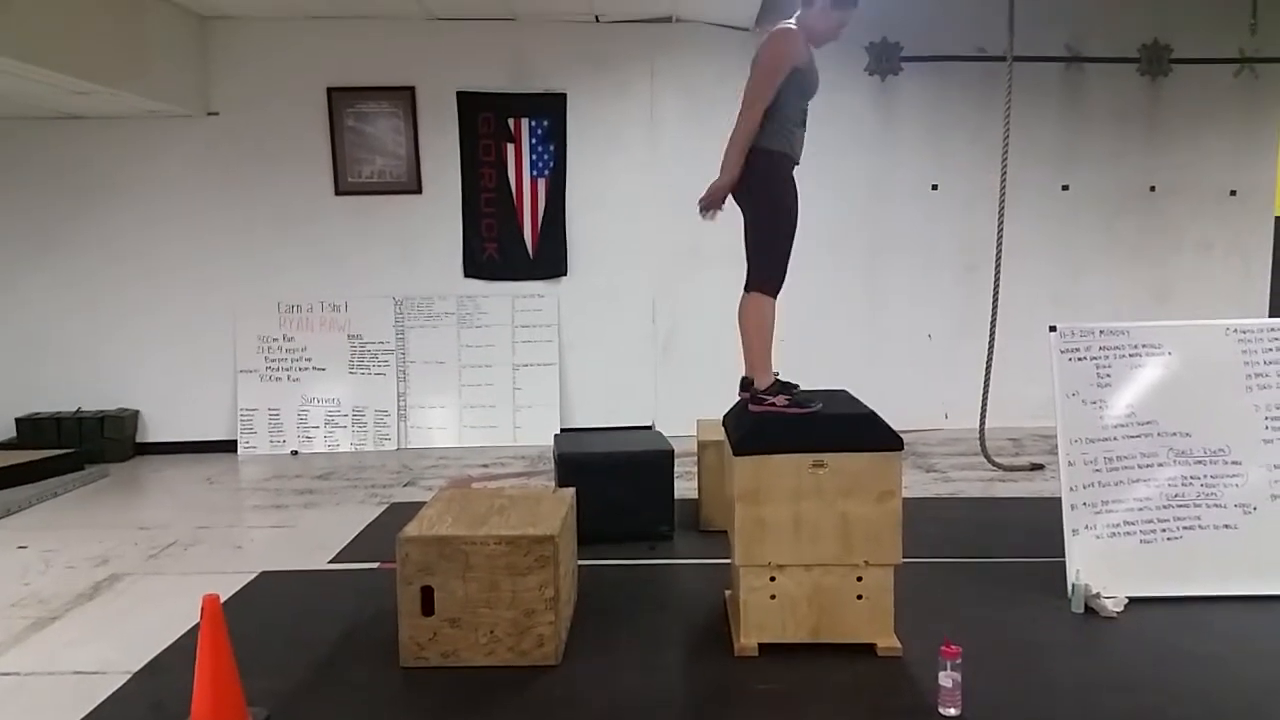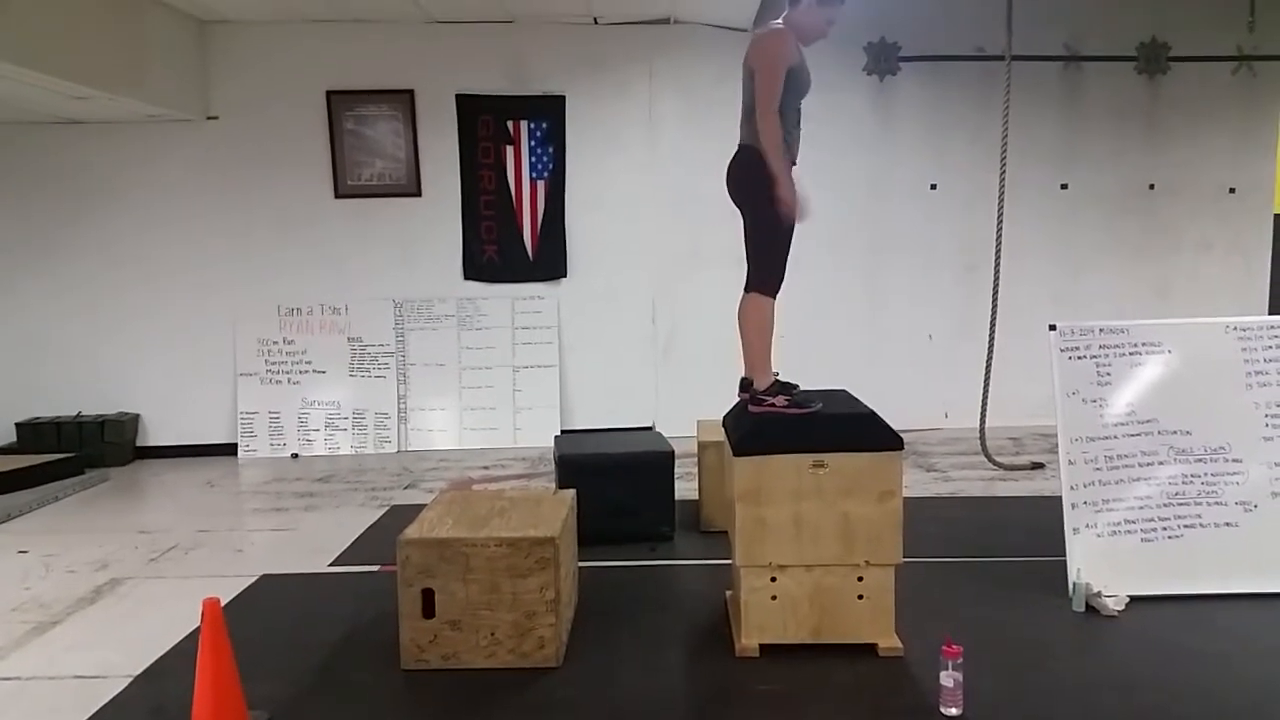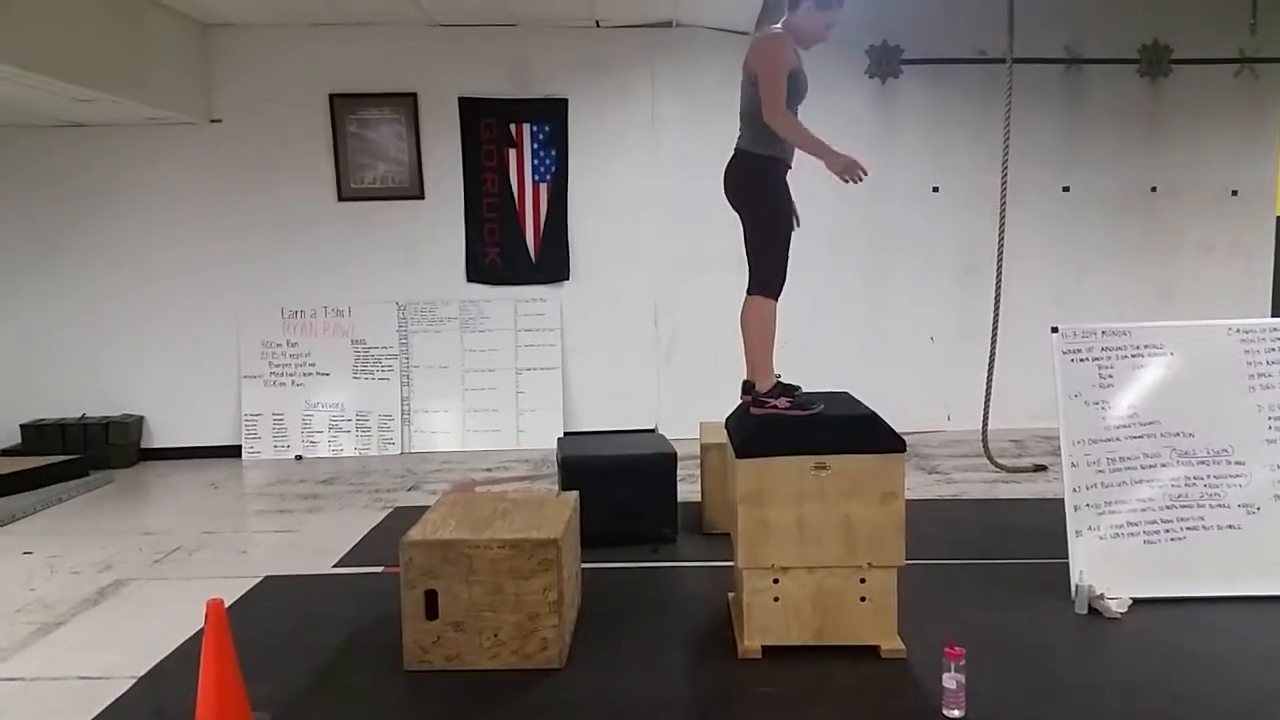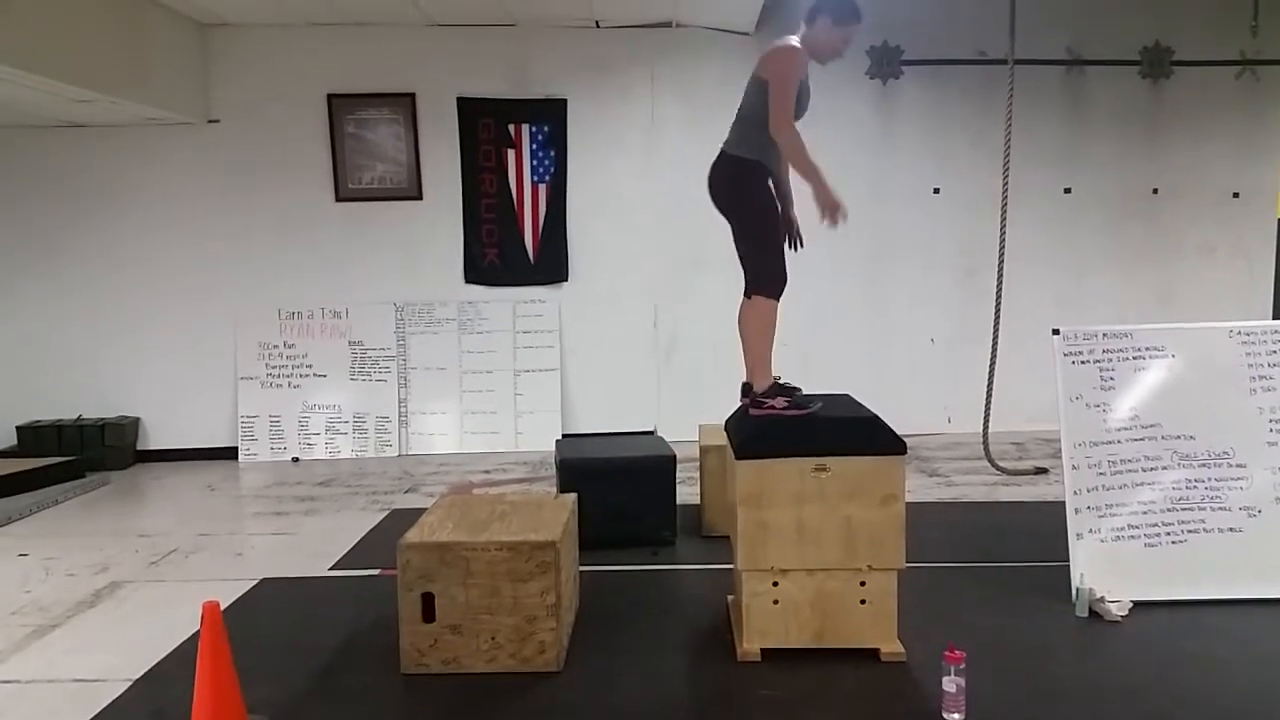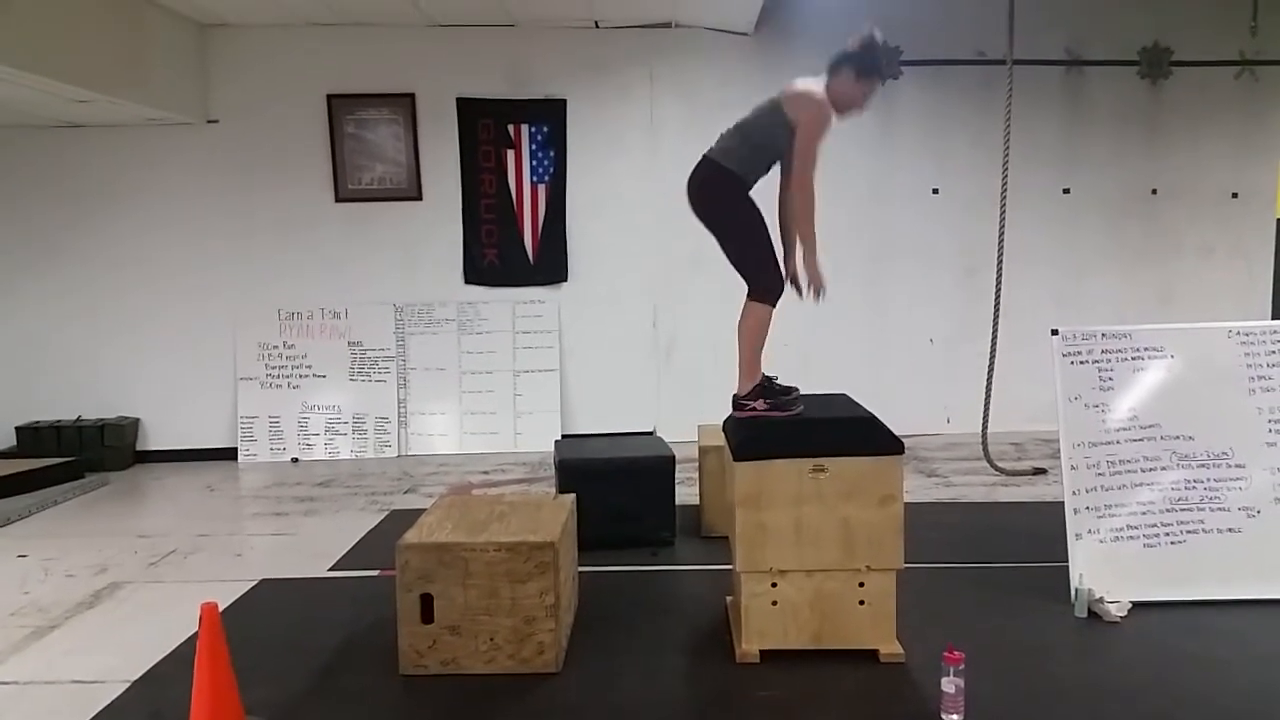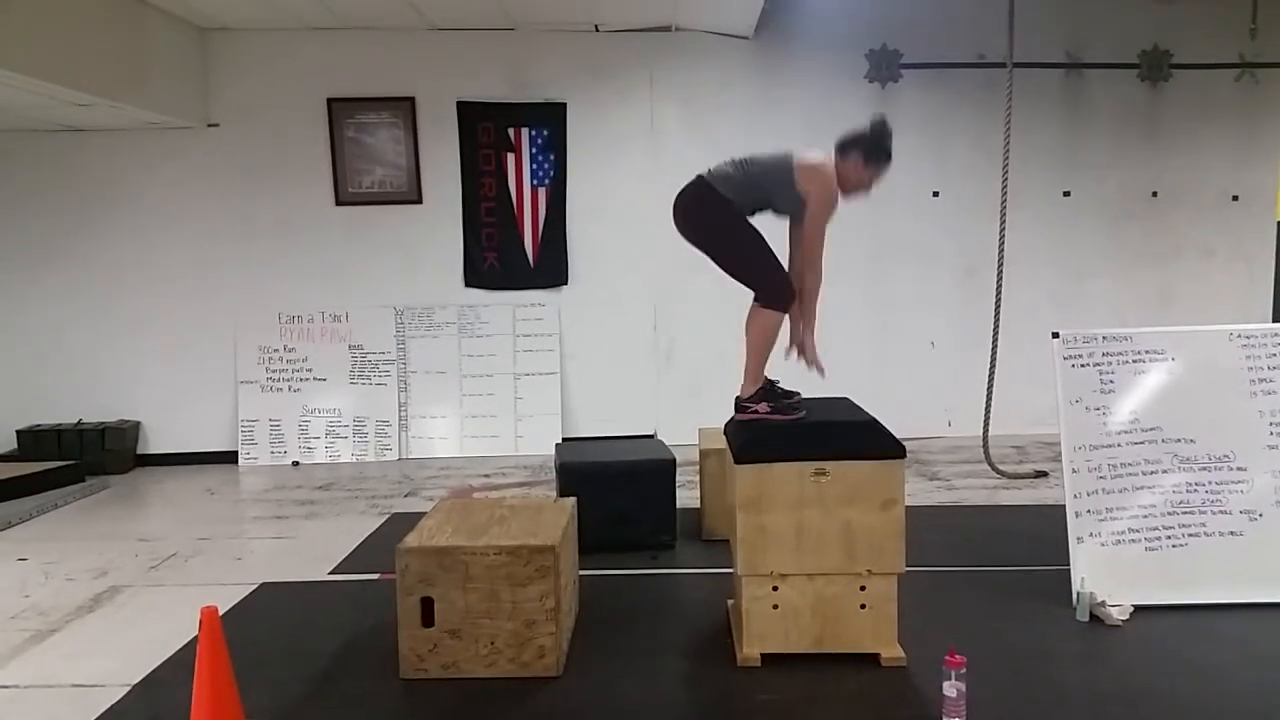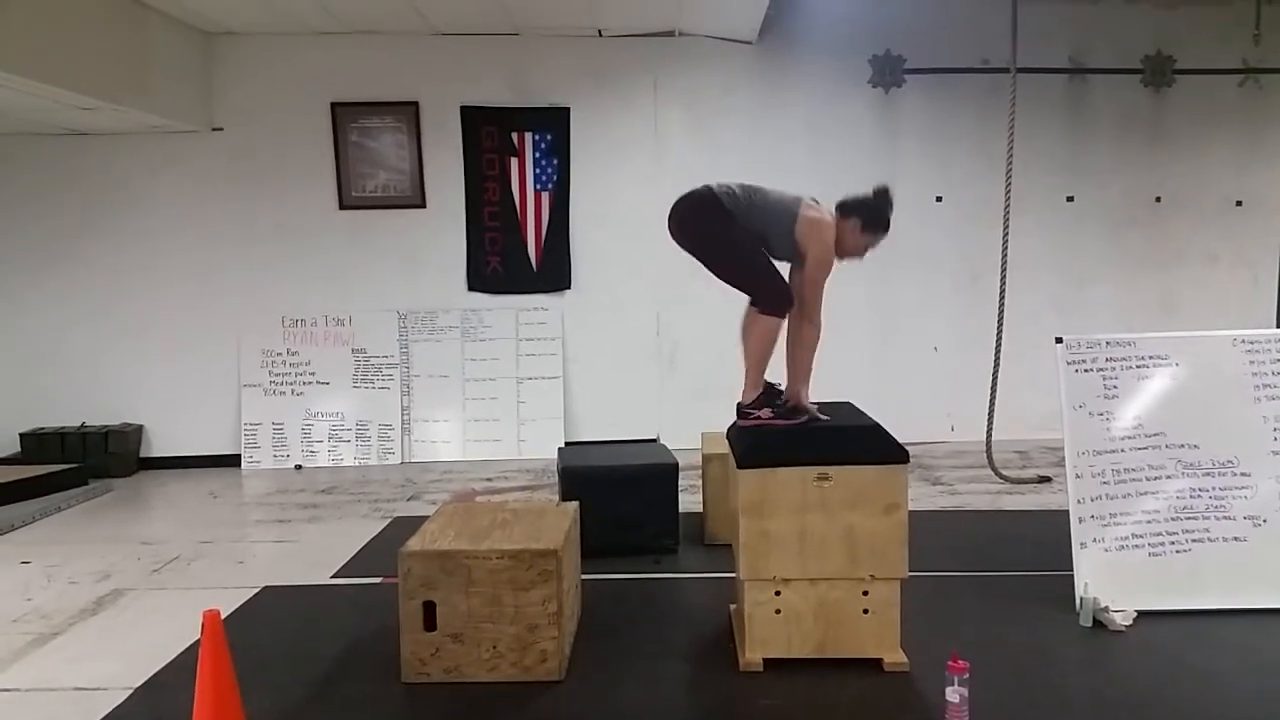
dt=0.2s
person 1, frame 1
left shoulder: (795, 44)
right shoulder: (788, 39)
left elbow: (760, 110)
right elbow: (751, 109)
left wrist: (730, 179)
right wrist: (728, 176)
left hip: (768, 170)
right hip: (765, 169)
left knee: (764, 279)
right knee: (765, 279)
left ankle: (756, 379)
right ankle: (762, 388)
person 1, frame 2
left shoulder: (782, 44)
right shoulder: (776, 39)
right elbow: (765, 114)
right wrist: (782, 179)
left hip: (762, 171)
right hip: (762, 171)
left knee: (763, 279)
right knee: (765, 279)
left ankle: (755, 379)
right ankle: (763, 389)
person 1, frame 3
left shoulder: (781, 48)
right shoulder: (775, 43)
right elbow: (774, 115)
left wrist: (782, 195)
right wrist: (831, 155)
left hip: (759, 173)
right hip: (758, 172)
left knee: (765, 281)
right knee: (767, 281)
left ankle: (758, 382)
right ankle: (765, 390)
person 1, frame 4
left shoulder: (792, 58)
right shoulder: (790, 55)
left elbow: (778, 137)
right elbow: (780, 128)
left wrist: (785, 207)
right wrist: (821, 188)
left hip: (740, 177)
right hip: (741, 176)
left knee: (763, 280)
right knee: (769, 278)
left ankle: (757, 381)
right ankle: (762, 391)
person 1, frame 5
left shoulder: (808, 98)
right shoulder: (816, 106)
left elbow: (790, 187)
right elbow: (802, 187)
left wrist: (789, 258)
right wrist: (811, 260)
left hip: (716, 182)
right hip: (719, 184)
left knee: (764, 282)
right knee: (767, 283)
left ankle: (752, 380)
right ankle: (747, 394)
person 1, frame 6
left shoulder: (815, 173)
right shoulder: (824, 183)
left elbow: (799, 259)
right elbow: (810, 267)
left wrist: (798, 329)
right wrist: (806, 335)
left hip: (702, 203)
right hip: (706, 206)
left knee: (770, 288)
right knee: (775, 291)
left ankle: (755, 386)
right ankle: (750, 400)
person 1, frame 7
left shoulder: (814, 228)
right shoulder: (823, 237)
left elbow: (798, 309)
right elbow: (809, 317)
right wrist: (800, 388)
left hip: (699, 212)
right hip: (703, 214)
left knee: (765, 298)
right knee: (774, 298)
left ankle: (754, 387)
right ankle: (752, 403)
